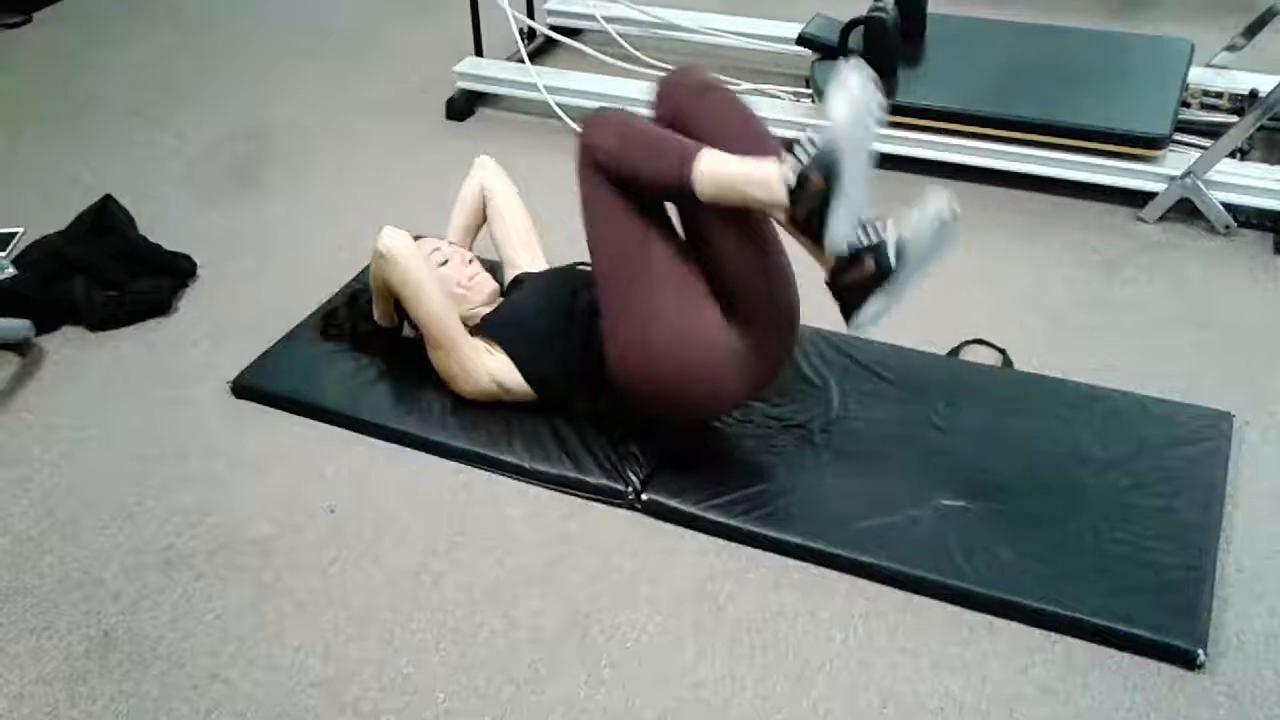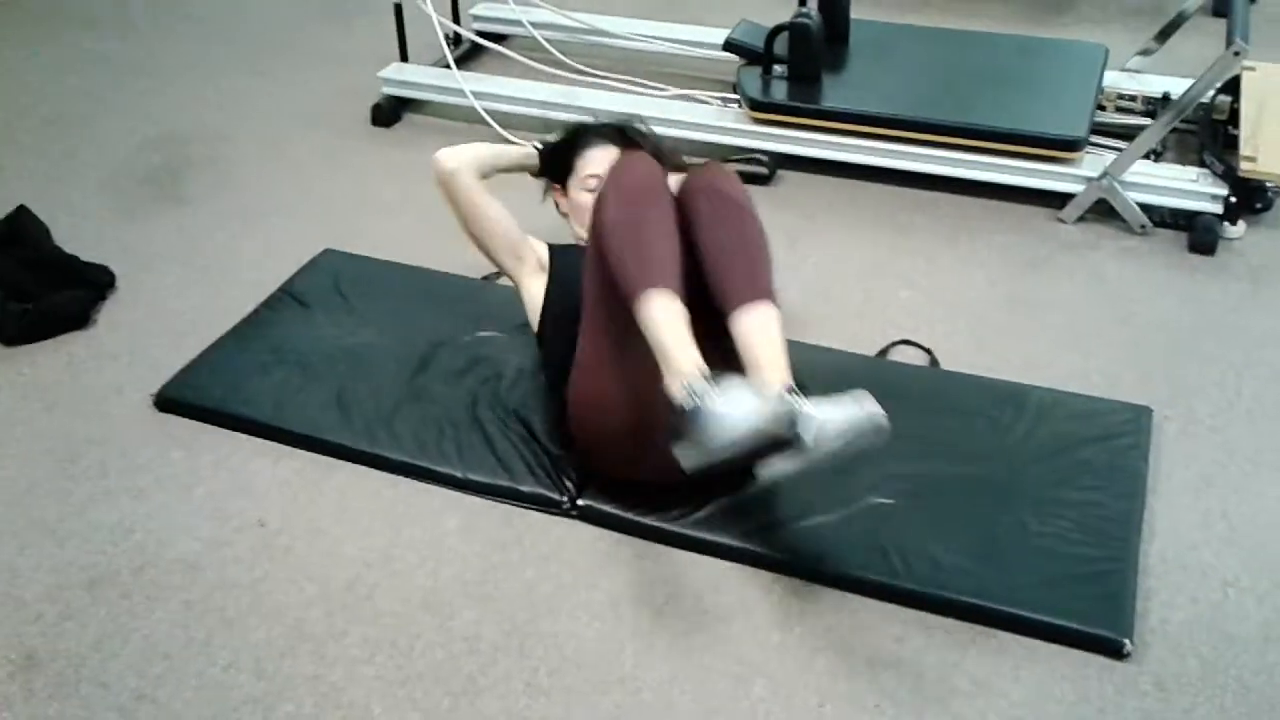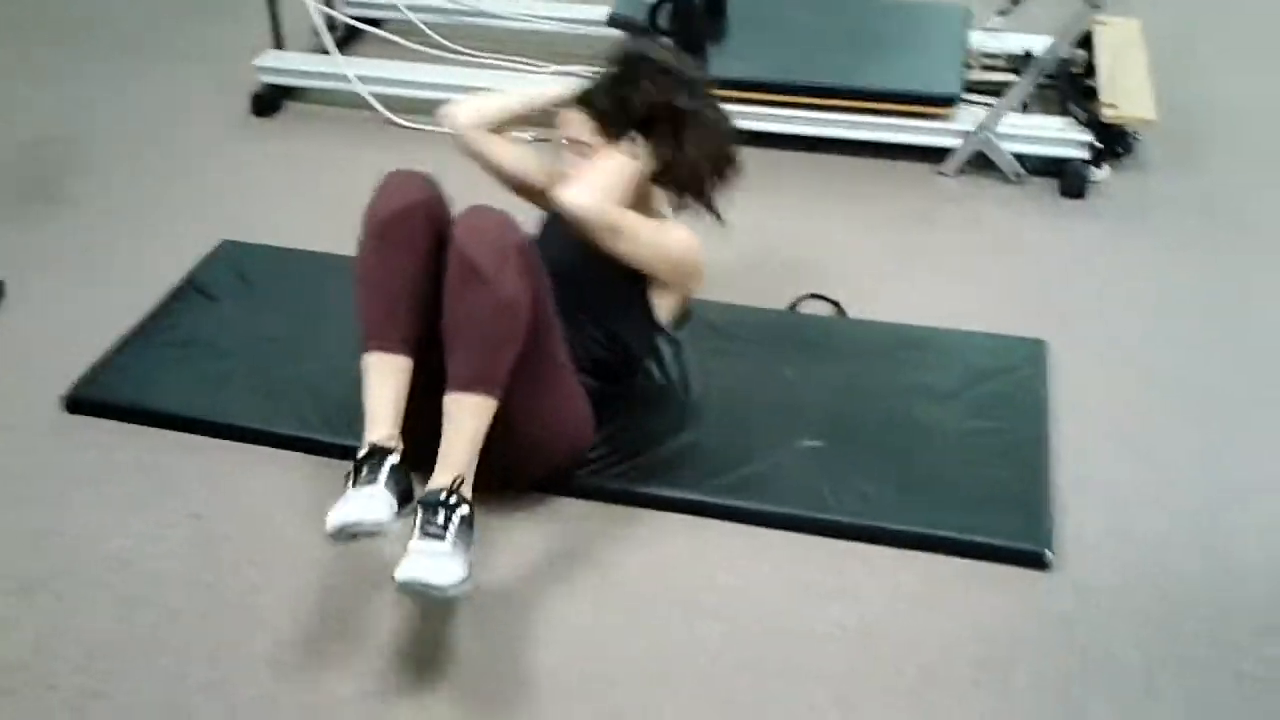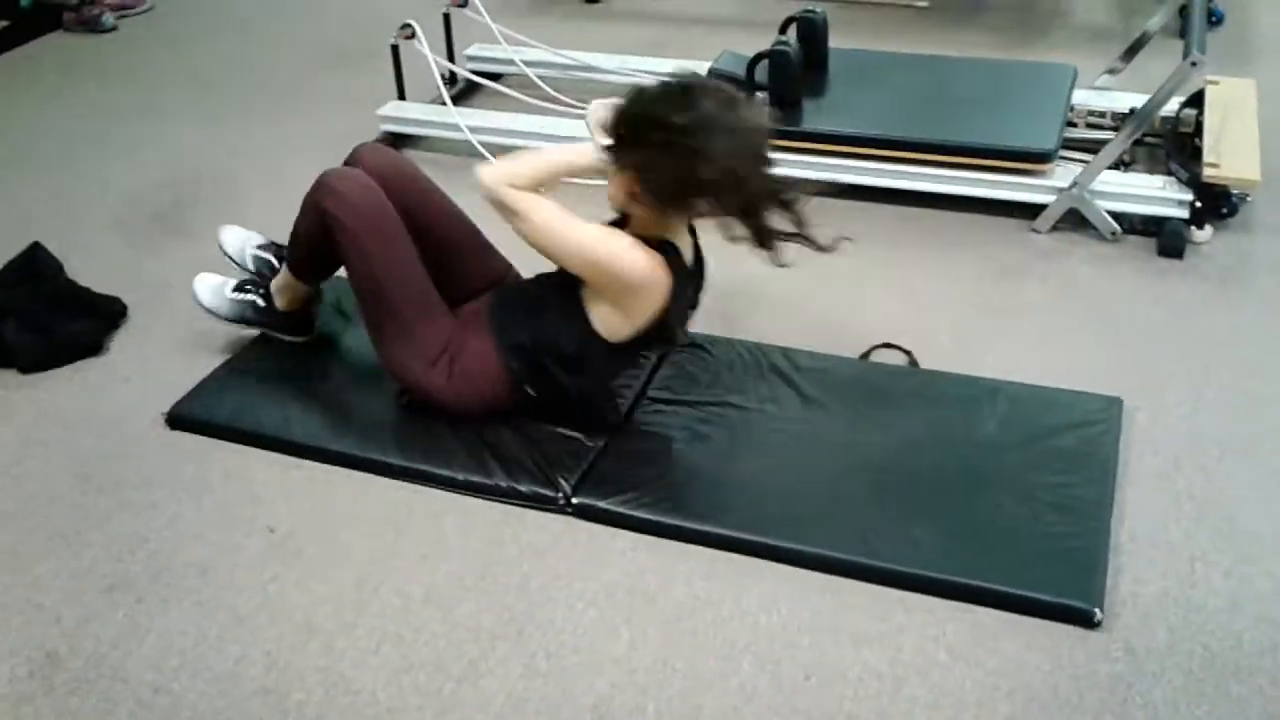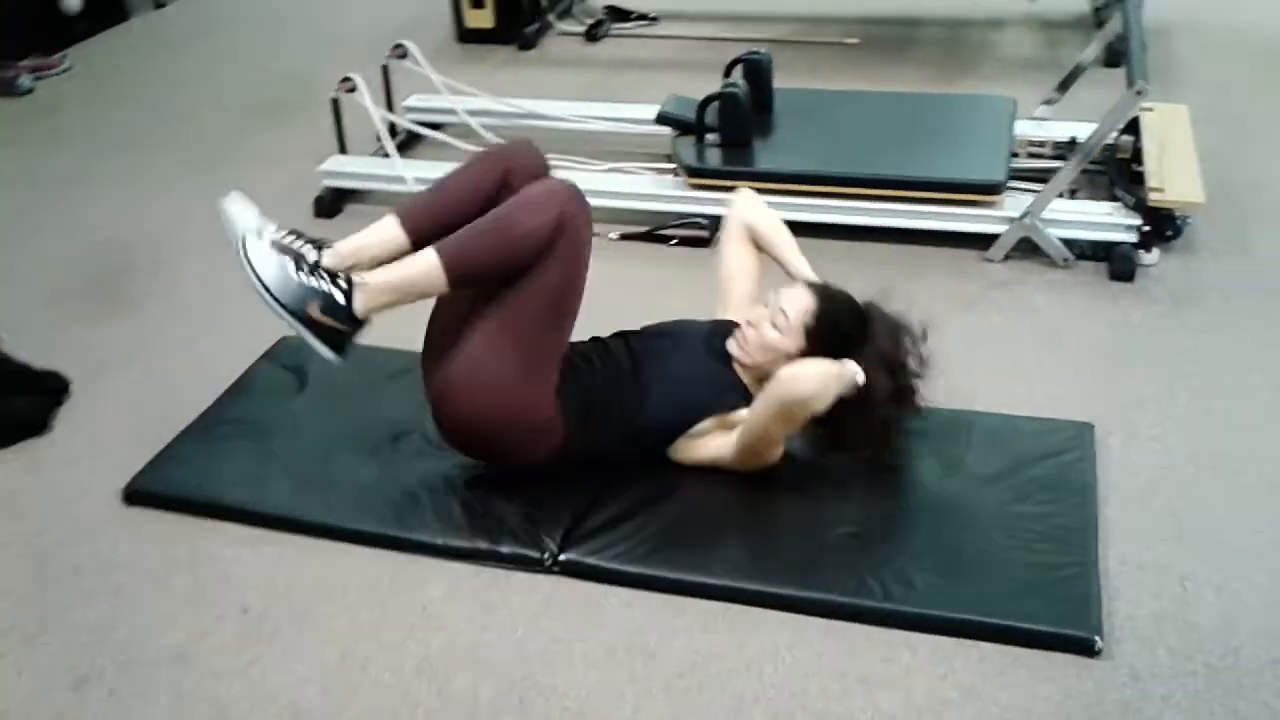
dt=1s
person 1, frame 1
left shoulder: (525, 288)
right shoulder: (475, 365)
left elbow: (487, 172)
right elbow: (393, 246)
left wrist: (449, 243)
right wrist: (384, 299)
left hip: (752, 329)
right hip: (685, 363)
left knee: (683, 92)
right knee: (606, 131)
left ankle: (851, 258)
right ankle: (803, 185)
person 1, frame 2
right shoulder: (540, 264)
left elbow: (697, 189)
right elbow: (450, 166)
left wrist: (648, 174)
right wrist: (535, 157)
right hip: (621, 423)
left knee: (714, 183)
right knee: (633, 178)
left ankle: (780, 408)
right ankle: (695, 398)
person 1, frame 3
left shoulder: (677, 255)
right shoulder: (563, 187)
left elbow: (579, 201)
right elbow: (462, 120)
left wrist: (640, 148)
right wrist: (572, 96)
left hip: (536, 426)
right hip: (446, 394)
left knee: (488, 230)
right knee: (408, 194)
left ankle: (450, 499)
right ankle: (383, 458)
person 1, frame 4
left shoulder: (640, 270)
right shoulder: (670, 229)
left elbow: (497, 183)
right elbow: (602, 116)
left wrist: (601, 155)
left hip: (457, 369)
right hip: (501, 309)
left knee: (342, 188)
right knee: (373, 162)
left ankle: (280, 305)
right ankle: (293, 260)
person 1, frame 5
left shoulder: (754, 437)
right shoulder: (745, 331)
left elbow: (797, 386)
right elbow: (744, 207)
left wrist: (844, 373)
right wrist: (812, 283)
left hip: (498, 412)
right hip: (480, 366)
left knee: (560, 207)
right knee: (519, 162)
left ankle: (341, 305)
right ankle: (325, 267)
